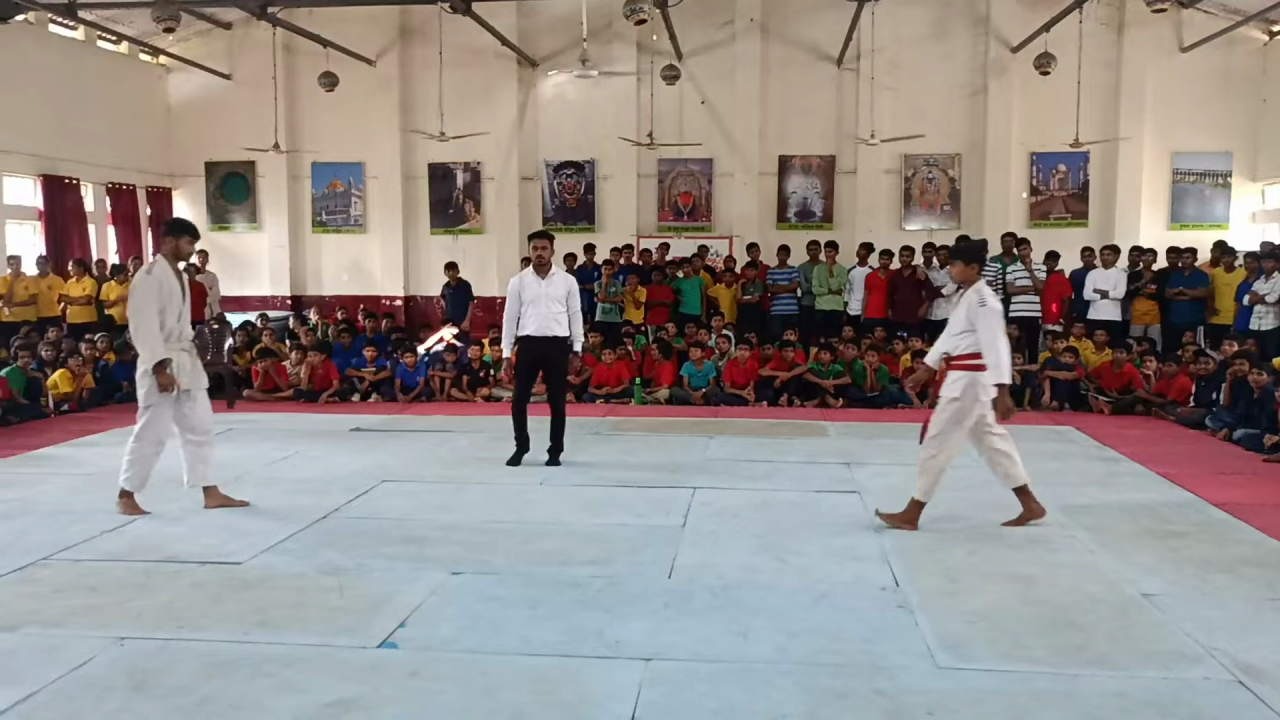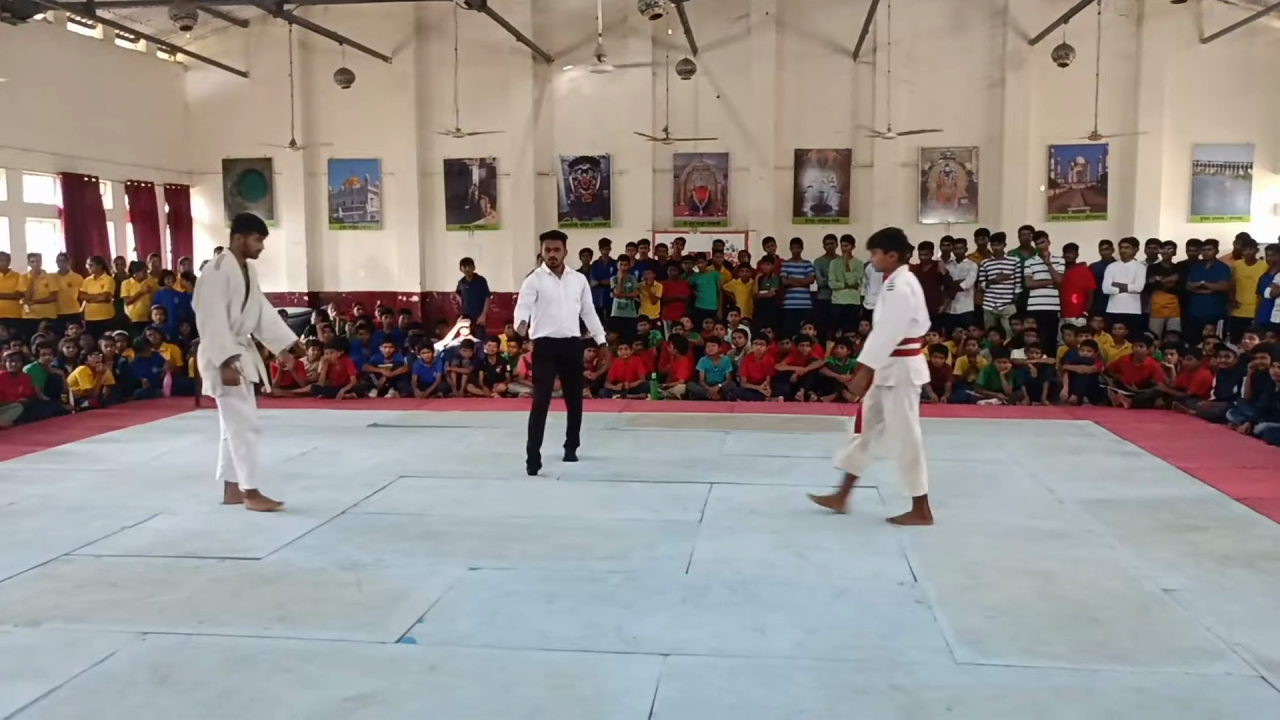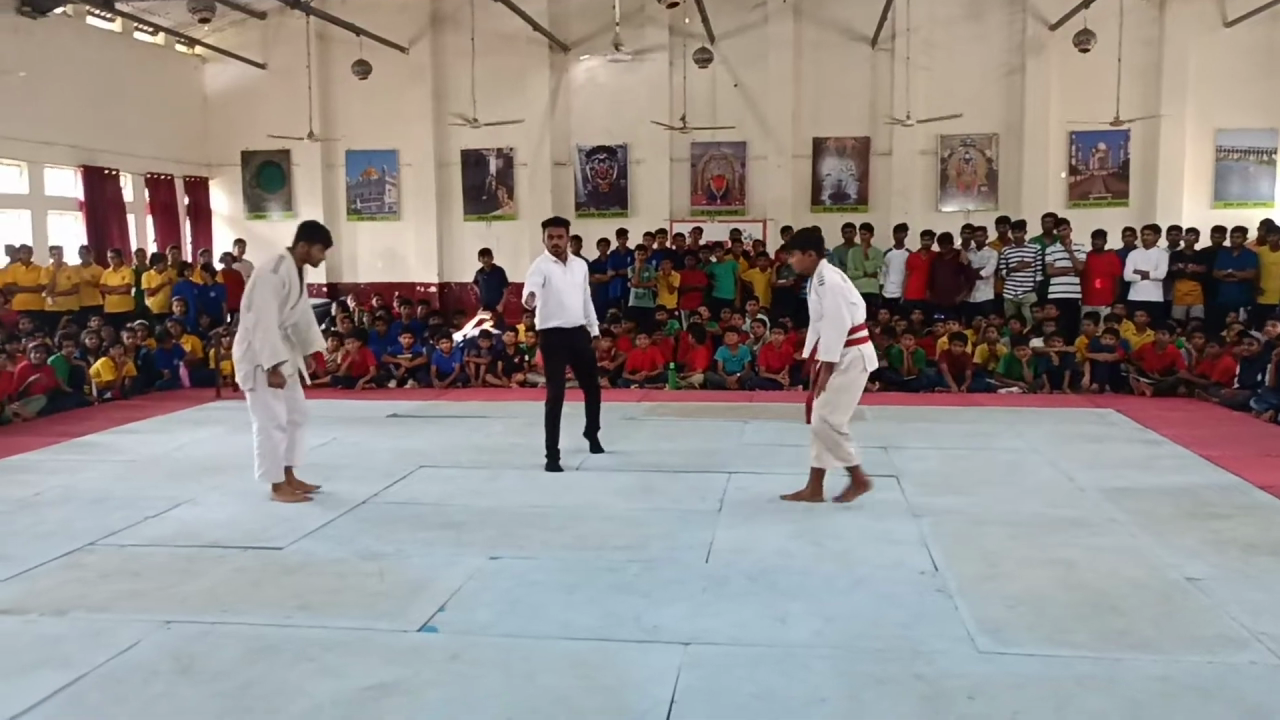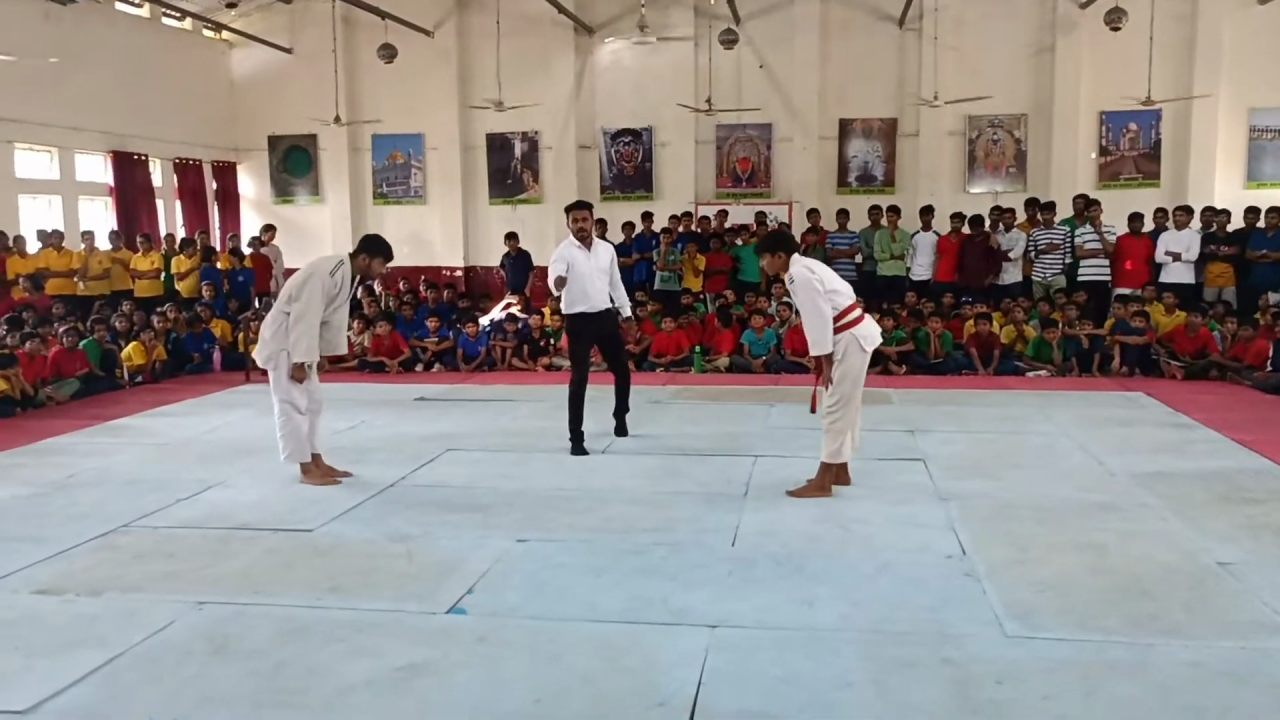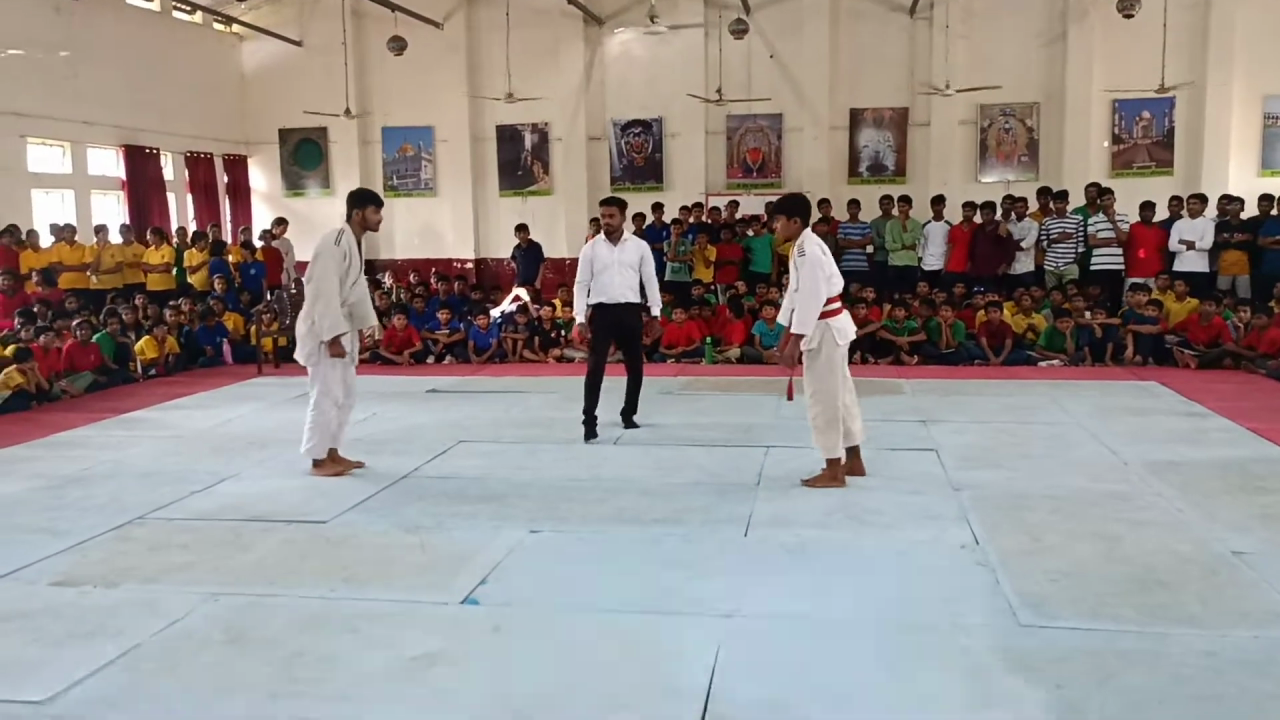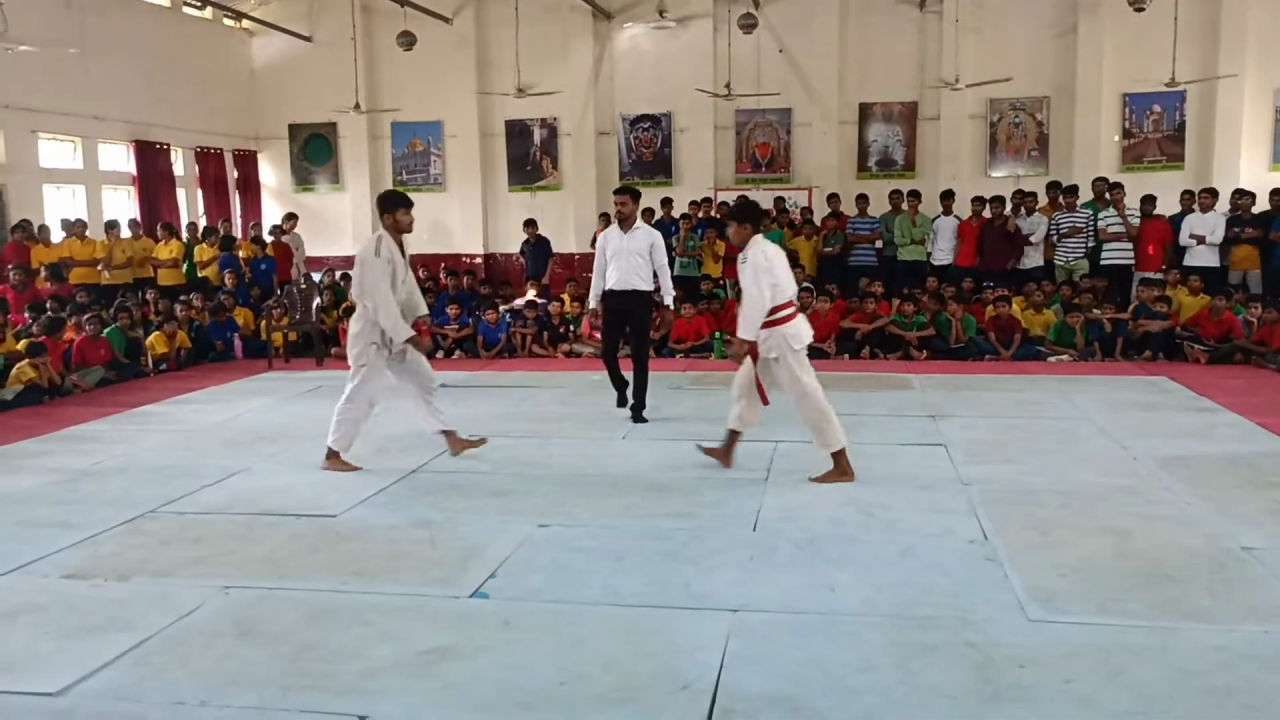
dt=0.4s
person 1, frame 1
left shoulder: (982, 300)
right shoulder: (967, 296)
left elbow: (996, 346)
right elbow: (949, 337)
left wrist: (1003, 392)
right wrist: (926, 369)
left hip: (969, 381)
right hip: (965, 377)
left knee: (938, 443)
right knee: (992, 441)
left ankle: (911, 514)
right ankle: (1030, 505)
person 1, frame 2
left shoulder: (898, 285)
right shoulder: (901, 281)
left elbow: (888, 333)
left wrist: (863, 370)
right wrist: (867, 369)
left hip: (900, 369)
right hip: (891, 366)
left knee: (903, 437)
right knee: (867, 428)
left ankle: (920, 510)
right ankle: (842, 496)
person 1, frame 3
left shoulder: (829, 279)
right shoulder: (820, 278)
left elbow: (837, 326)
right elbow: (819, 325)
left wrist: (826, 368)
right wrist: (812, 361)
left hip: (852, 356)
right hip: (838, 355)
left knee: (826, 420)
right knee: (819, 419)
left ankle: (859, 478)
right ankle: (814, 488)
person 1, frame 4
left shoulder: (798, 275)
right shoulder: (803, 268)
left elbow: (819, 319)
left wrist: (825, 361)
right wrist: (825, 358)
left hip: (850, 338)
right hip: (850, 334)
left knee: (837, 407)
right knee: (843, 405)
left ankle: (823, 481)
right ankle: (840, 471)
person 1, frame 5
left shoulder: (808, 250)
right shoulder: (806, 246)
left elbow: (811, 299)
right elbow: (796, 293)
left wrist: (795, 342)
right wrist: (787, 334)
left hip: (825, 329)
right hip: (829, 326)
left knee: (822, 398)
right knee: (839, 394)
left ankle: (833, 471)
right ankle: (853, 461)
person 1, frame 6
left shoulder: (752, 256)
right shoulder: (768, 249)
left elbow: (757, 302)
left wrist: (741, 341)
left hip: (779, 333)
right hip: (782, 328)
left knee: (806, 396)
right knee: (744, 384)
left ankle: (842, 466)
right ankle: (727, 450)
person 2, frame 1
left shoulder: (179, 275)
right shoulder: (149, 276)
right elbow: (144, 327)
right wrist: (160, 368)
left hip: (185, 361)
right hip: (161, 365)
left knee: (200, 428)
right knee: (151, 434)
left ankle: (211, 494)
right ankle: (126, 495)
person 2, frame 2
left shoulder: (247, 270)
right shoulder: (216, 271)
left elbow: (262, 312)
right elbow: (211, 322)
left wrist: (283, 346)
right wrist: (225, 363)
left hip: (243, 352)
right hip: (222, 357)
left knee: (236, 425)
right knee: (245, 423)
left ankle: (232, 488)
right ankle: (251, 493)
person 2, frame 3
left shoulder: (297, 270)
right shoulder: (273, 273)
left elbow: (302, 314)
right elbow: (263, 323)
left wrist: (309, 352)
right wrist: (273, 367)
left hip: (280, 347)
right hip: (258, 351)
left knee: (295, 413)
right knee: (271, 419)
left ankle: (289, 477)
right ankle: (278, 486)
person 2, frame 4
left shoulder: (348, 275)
right shoulder: (326, 273)
left elbow: (336, 317)
right elbow: (305, 319)
left wrist: (322, 354)
right wrist: (300, 362)
left hip: (302, 335)
right hip: (283, 334)
left knee: (312, 402)
right knee: (292, 404)
left ankle: (316, 462)
right ankle: (307, 469)
person 2, frame 5
left shoulder: (355, 243)
right shoulder: (334, 245)
right elbow: (323, 295)
left wrist: (361, 327)
right wrist: (333, 338)
left hip: (341, 326)
right hip: (322, 328)
left knee: (345, 395)
right knee: (326, 396)
left ankle: (332, 453)
right ankle: (318, 461)
person 2, frame 6
left shoulder: (398, 245)
right shoulder: (375, 253)
right elbow: (379, 303)
left wrist: (419, 316)
right wrist: (410, 338)
left hip: (395, 328)
right hip: (374, 331)
left knee: (424, 382)
right knee: (361, 394)
left ankle: (452, 440)
right ankle: (333, 455)
person 3, frame 1
left shoulder: (567, 281)
right shoulder: (519, 281)
left elbow: (575, 315)
right elbow: (510, 317)
left wrist: (577, 348)
right wrist: (507, 351)
left hip: (556, 344)
right hip: (528, 344)
left knee: (557, 402)
right knee: (519, 399)
left ankle: (555, 452)
right ankle: (521, 446)
person 3, frame 2
left shoulder: (579, 280)
right shoulder: (534, 280)
left elbow: (588, 313)
right elbow: (522, 308)
left wrist: (601, 341)
right wrist: (521, 323)
left hip: (572, 345)
right hip: (544, 346)
left knee: (574, 400)
right knee: (540, 401)
left ankle: (571, 446)
right ankle: (533, 457)
person 3, frame 3
left shoulder: (580, 265)
right shoulder: (540, 266)
right elbow: (531, 289)
left wrist: (594, 332)
right wrist: (530, 299)
left hip: (578, 333)
right hip: (553, 336)
left knee: (592, 387)
right knee: (555, 396)
left ankle: (592, 434)
right ankle: (552, 455)
person 3, frame 4
left shoulder: (607, 249)
right shoulder: (563, 252)
left elbow: (615, 283)
right elbow: (554, 281)
left wrist: (627, 314)
right wrist: (558, 283)
left hip: (605, 316)
right hip: (578, 320)
left knee: (622, 370)
right knee: (579, 379)
left ankle: (620, 415)
right ankle: (576, 438)
person 3, frame 5
left shoulder: (640, 246)
right shoulder: (591, 248)
left elbow: (650, 280)
right elbow: (581, 284)
left wrist: (655, 313)
right wrist: (580, 317)
left hip: (630, 311)
right hip: (602, 312)
left knee: (635, 368)
right knee: (595, 367)
left ankle: (628, 413)
right ankle: (589, 422)
person 3, frame 6
left shoulder: (651, 235)
right shoulder: (606, 236)
left elbow: (662, 269)
right elbow: (599, 271)
left wrist: (667, 303)
right wrist: (593, 302)
left hip: (639, 298)
right hip: (612, 298)
left knee: (640, 355)
right knee: (608, 352)
left ankle: (638, 408)
right ankle: (621, 389)
